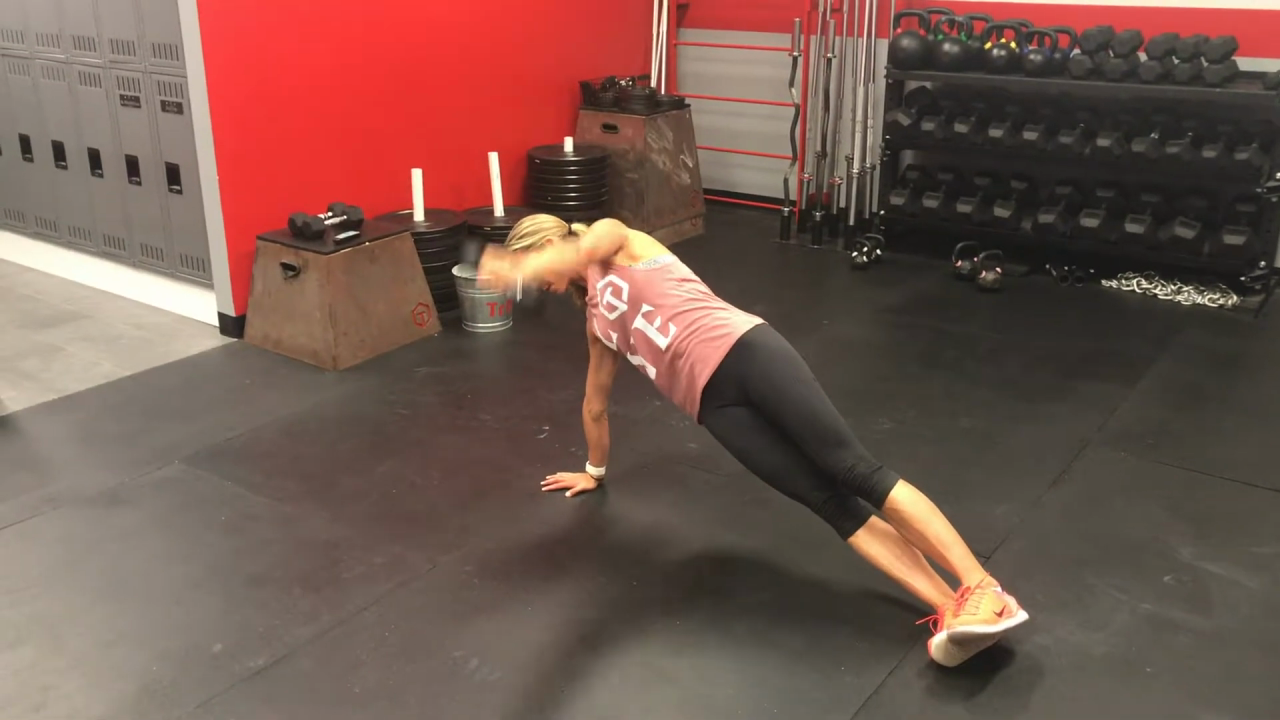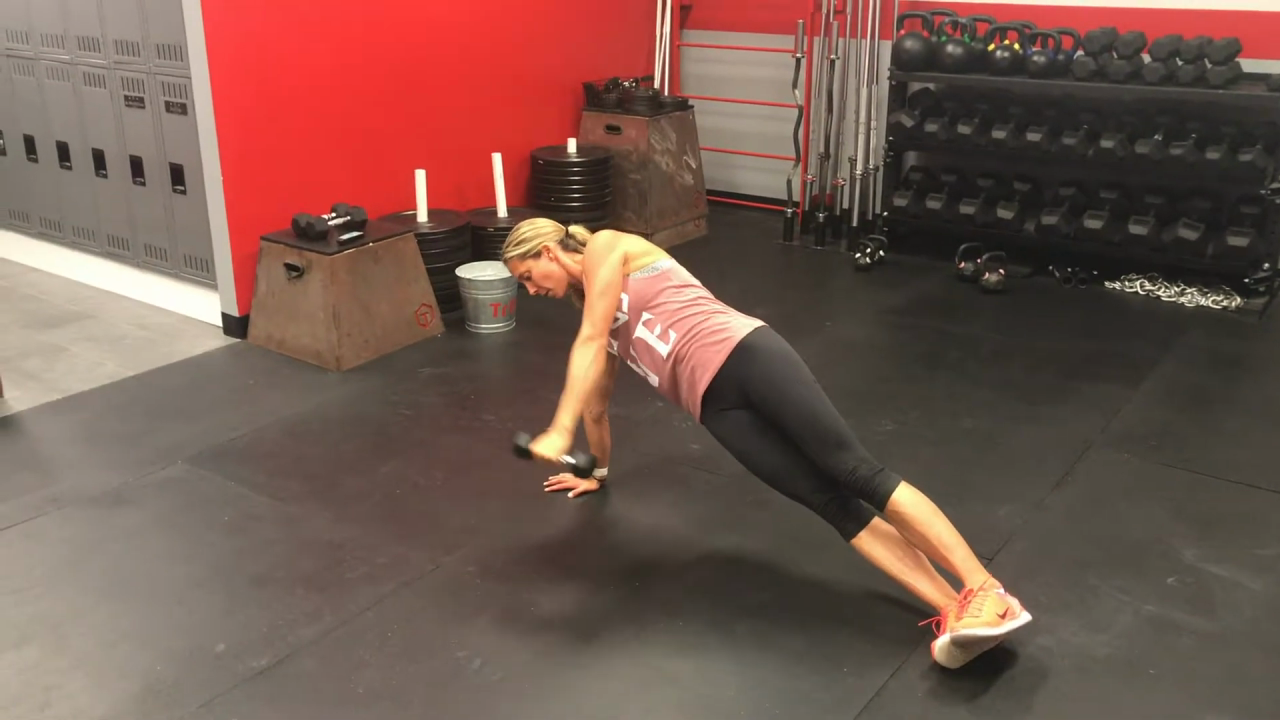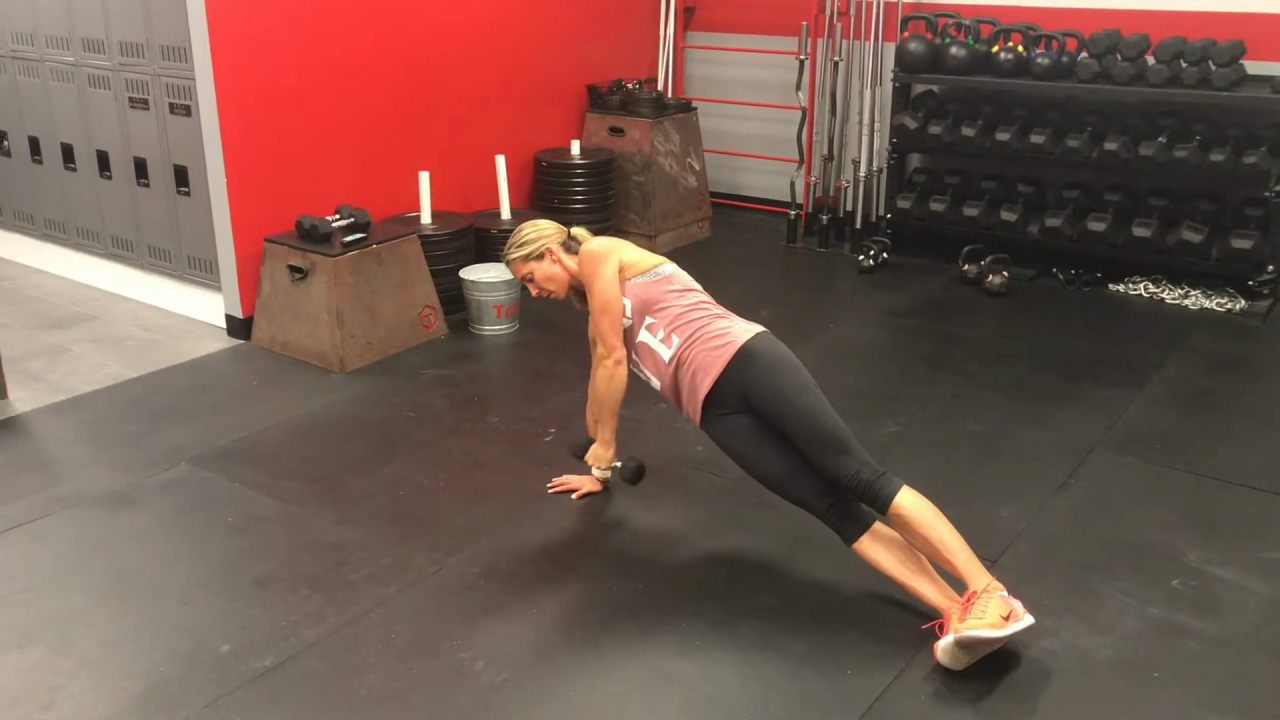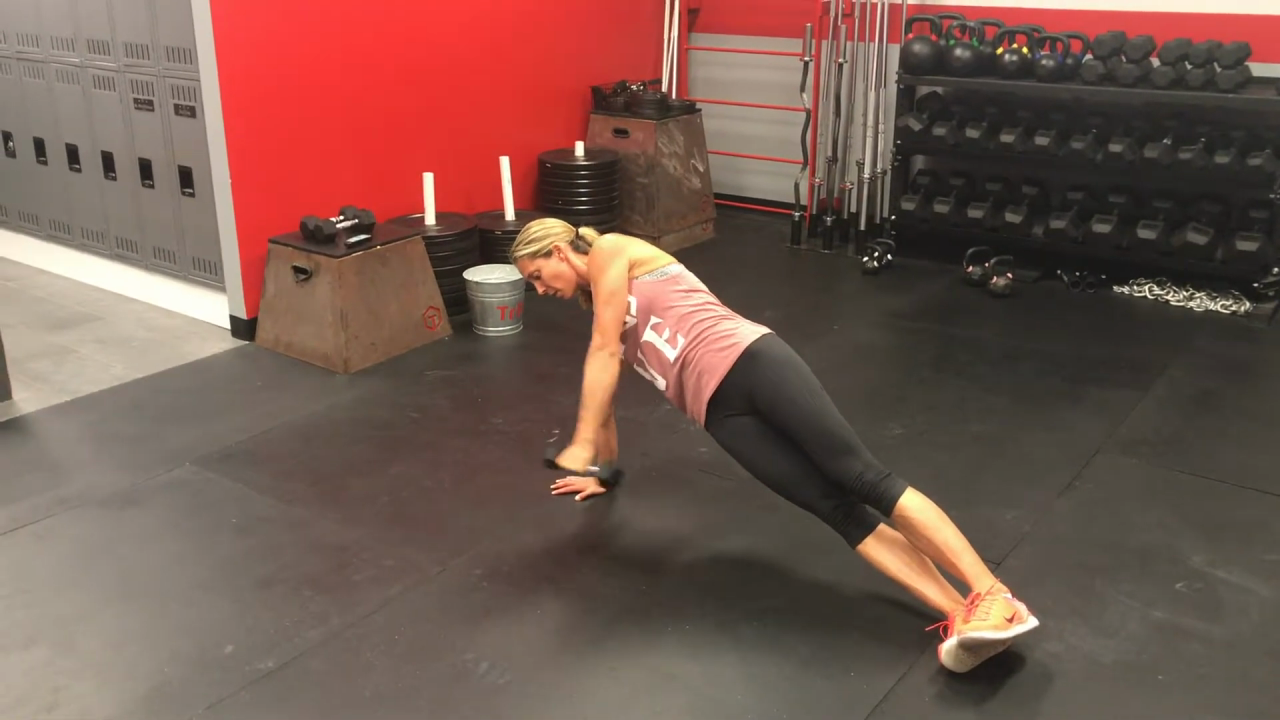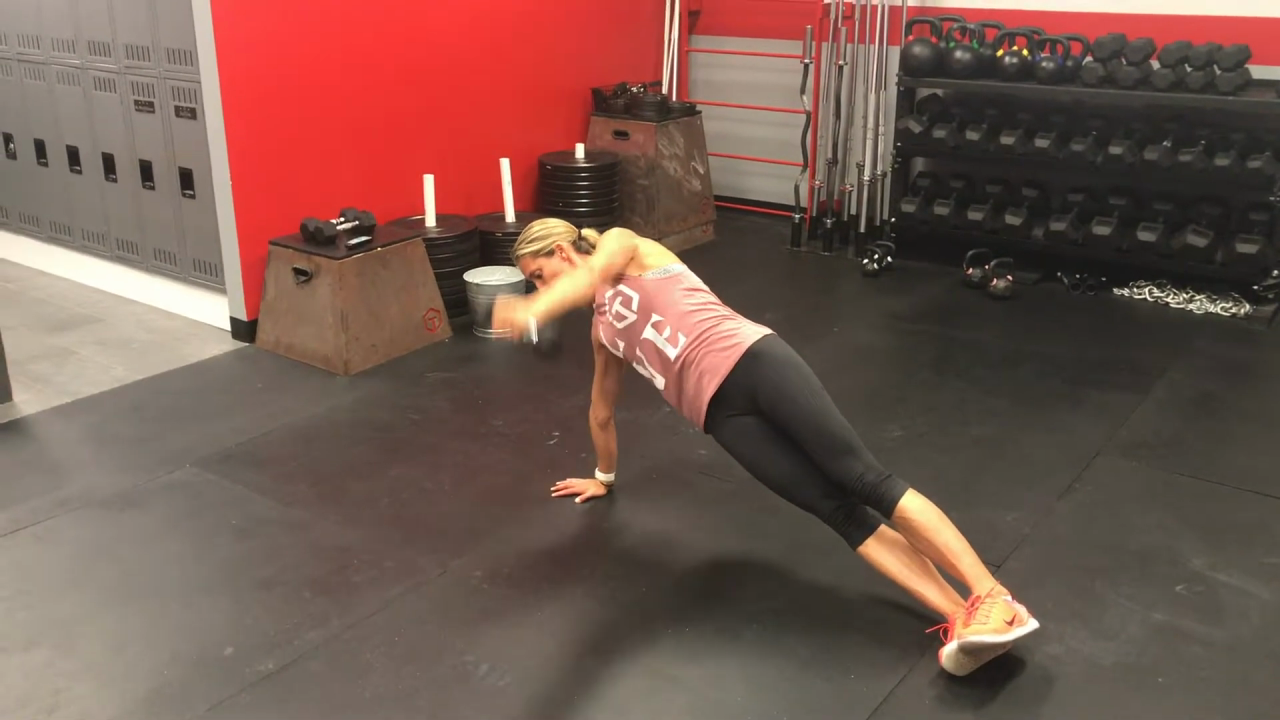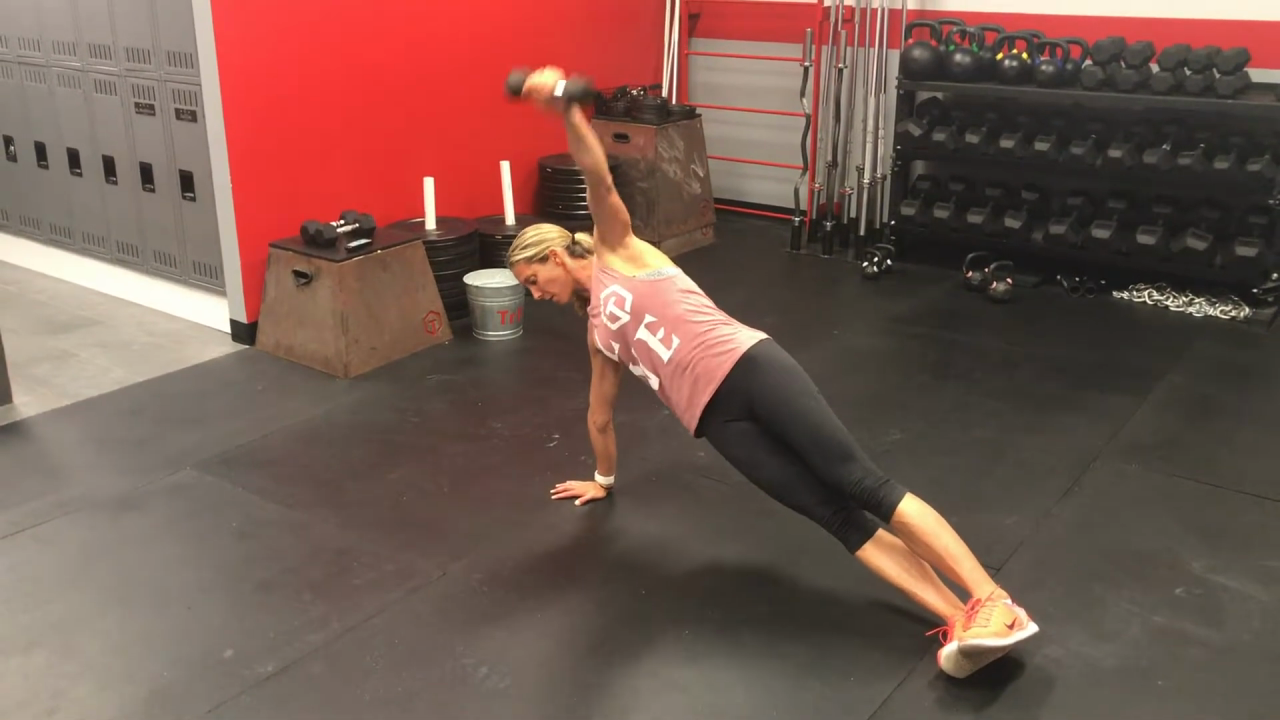
dt=0.4s
person 1, frame 1
left shoulder: (612, 241)
right shoulder: (597, 318)
left elbow: (580, 247)
right elbow: (595, 401)
left wrist: (516, 266)
right wrist: (594, 470)
left hip: (744, 350)
right hip: (712, 398)
left knee: (855, 470)
right knee: (829, 501)
left ankle: (981, 589)
right ankle: (948, 609)
person 1, frame 2
left shoulder: (608, 248)
right shoulder: (602, 324)
left elbow: (586, 343)
right elbow: (595, 401)
left wrist: (559, 432)
right wrist: (597, 470)
left hip: (745, 353)
right hip: (716, 401)
left knee: (858, 473)
right knee: (833, 503)
left ankle: (985, 591)
right ankle: (952, 610)
person 1, frame 3
left shoulder: (599, 254)
right shoulder: (595, 317)
left elbow: (612, 360)
right elbow: (599, 396)
left wrist: (604, 444)
right wrist: (600, 470)
left hip: (747, 358)
right hip: (716, 407)
left knee: (860, 477)
right knee: (834, 507)
left ankle: (989, 594)
right ankle: (955, 613)
person 1, frame 4
left shoulder: (611, 251)
right shoulder: (601, 316)
left elbow: (605, 353)
right elbow: (600, 397)
left wrist: (582, 443)
right wrist: (600, 470)
left hip: (752, 360)
right hip: (720, 408)
left knee: (864, 479)
right knee: (838, 509)
left ankle: (992, 596)
right ankle: (959, 615)
person 1, frame 5
left shoulder: (624, 248)
right shoulder: (603, 327)
left elbow: (586, 278)
right elbow: (602, 410)
left wrist: (531, 310)
right wrist: (604, 477)
left hip: (753, 359)
right hip: (722, 408)
left knee: (867, 481)
right knee: (840, 511)
left ankle: (993, 599)
right ankle: (960, 618)
person 1, frame 6
left shoulder: (618, 252)
right shoulder: (598, 329)
left elbow: (598, 177)
right elbow: (600, 413)
left wrist: (564, 107)
right wrist: (602, 481)
left hip: (748, 365)
right hip: (721, 417)
left knee: (862, 485)
right knee: (840, 518)
left ankle: (992, 603)
right ankle: (959, 622)
